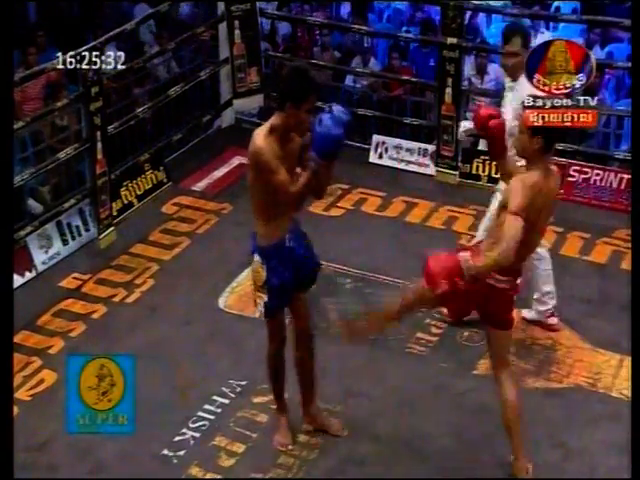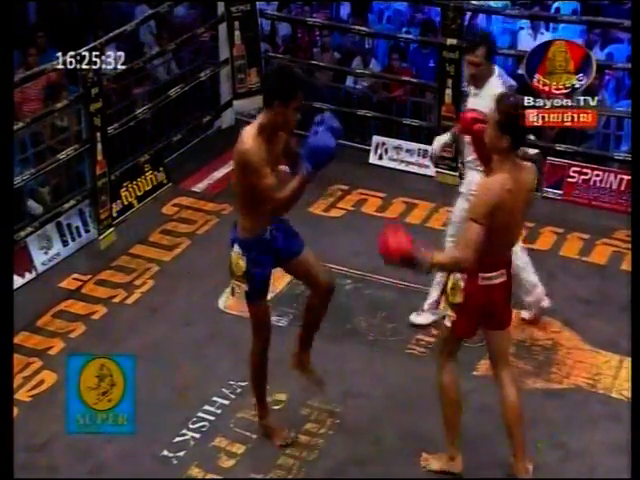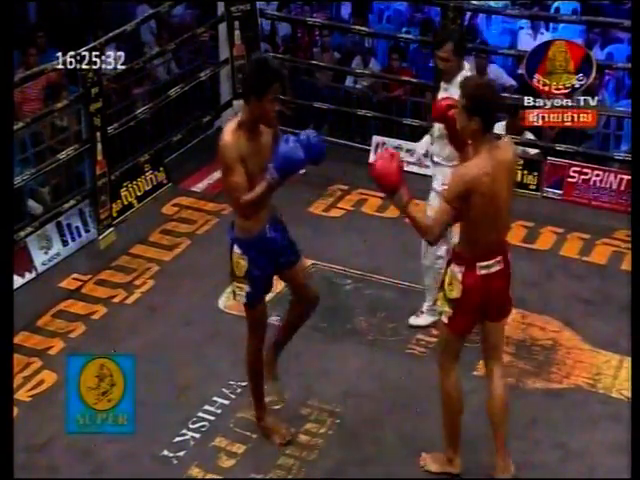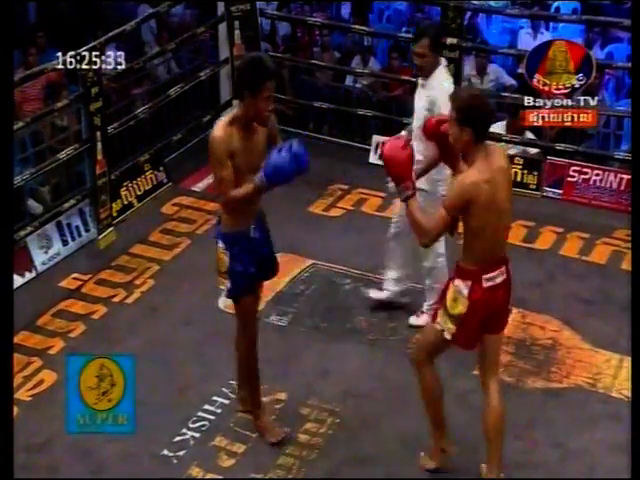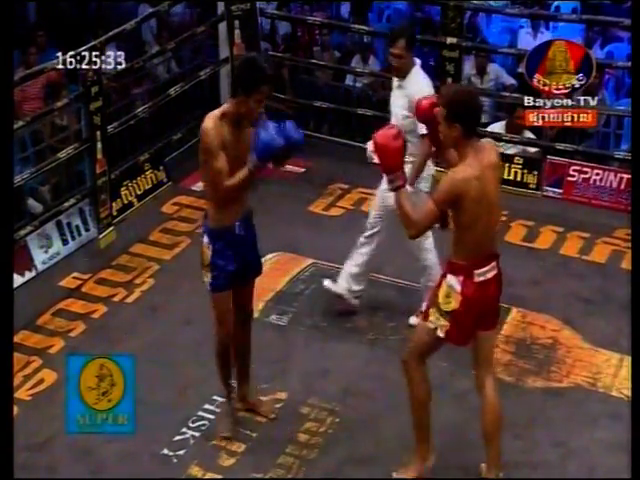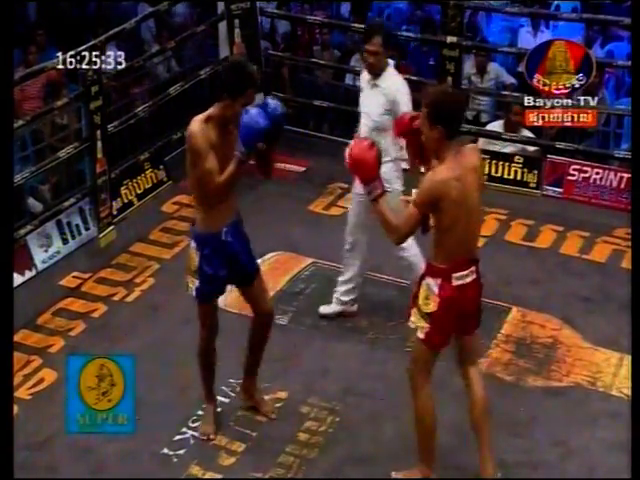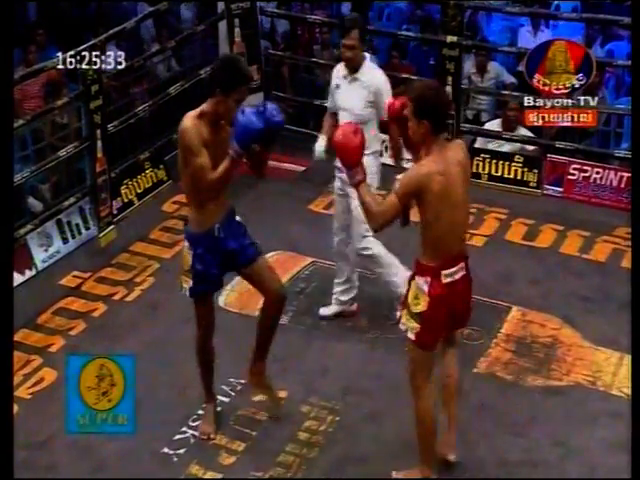
dt=0.2s
person 1, frame 1
left shoulder: (524, 183)
right shoulder: (551, 174)
left elbow: (505, 252)
left wrist: (461, 266)
right wrist: (497, 144)
left hip: (482, 283)
right hip: (507, 285)
left knee: (415, 294)
right knee: (503, 370)
left ankle: (369, 324)
person 1, frame 2
left shoulder: (490, 189)
right shoulder: (528, 173)
left elbow: (465, 258)
left wrist: (417, 255)
right wrist: (480, 147)
left hip: (471, 281)
right hip: (501, 279)
left knee: (447, 360)
right knee: (503, 370)
person 1, frame 3
left shoulder: (467, 174)
right shoulder: (507, 150)
left elbow: (432, 232)
left wrist: (399, 193)
right wrist: (454, 135)
left hip: (467, 273)
right hip: (499, 268)
left knee: (448, 363)
right knee: (494, 364)
person 1, frame 4
left shoulder: (468, 185)
right shoulder: (500, 158)
left elbow: (427, 235)
left wrist: (404, 187)
right wrist: (446, 151)
left hip: (471, 287)
right hip: (500, 279)
left knee: (420, 354)
right knee: (490, 379)
left ankle: (440, 445)
person 1, frame 5
left shoulder: (458, 178)
right shoulder: (490, 151)
left elbow: (414, 227)
left wrist: (395, 176)
right wrist: (436, 136)
left hip: (463, 282)
right hip: (490, 274)
left knee: (412, 357)
right knee: (485, 376)
person 1, frame 6
left shoulder: (437, 181)
right shoulder: (473, 156)
left elbow: (397, 232)
left wrist: (372, 186)
right wrist: (419, 146)
left hip: (442, 285)
right hip: (470, 277)
left knee: (419, 378)
right knee: (470, 368)
person 1, frame 7
left shoulder: (421, 174)
right shoulder: (460, 151)
left elbow: (378, 220)
left wrist: (355, 172)
right wrist: (410, 142)
left hip: (432, 281)
right hip: (461, 274)
left knee: (419, 380)
right knee: (448, 346)
right ankle: (449, 441)
person 2, frame 1
left shoulder: (298, 136)
right shoulder: (262, 145)
left elbow: (319, 190)
right elbow: (293, 198)
left wrist: (327, 152)
right wrist: (317, 158)
left hip: (294, 238)
right hip: (270, 249)
left knee: (305, 332)
right knee: (277, 338)
left ankle: (311, 411)
right ankle: (282, 413)
person 2, frame 2
left shoulder: (280, 133)
right shoulder: (251, 147)
left elbow: (297, 167)
right elbow: (280, 200)
left wrist: (315, 150)
right wrist: (311, 167)
left hip: (275, 227)
right hip: (251, 241)
left knee: (324, 283)
right knee: (262, 331)
left ankle: (302, 353)
right ankle: (263, 415)
person 2, frame 3
left shoulder: (269, 126)
right shoulder: (231, 142)
left elbow: (276, 165)
right elbow: (244, 205)
left wrist: (298, 155)
right wrist: (277, 175)
left hip: (273, 227)
right hip: (249, 240)
left knee: (308, 297)
right knee: (257, 329)
left ankle: (273, 356)
right ankle: (261, 414)
person 2, frame 4
left shoulder: (266, 124)
right shoulder: (222, 136)
left elbow: (275, 160)
right elbow: (229, 200)
left wrist: (289, 159)
right wrist: (263, 180)
left hip: (258, 226)
right hip: (234, 237)
left knee: (254, 319)
right knee: (248, 327)
left ankle: (245, 391)
right ankle: (257, 411)
person 2, frame 5
left shoulder: (253, 121)
right shoulder: (212, 128)
left elbow: (268, 160)
right elbow: (222, 188)
left wrist: (281, 146)
right wrist: (255, 162)
left hip: (244, 225)
right hip: (220, 233)
left knee: (245, 316)
right knee: (226, 327)
left ankle: (245, 391)
right ankle: (227, 401)
person 2, frame 6
left shoulder: (239, 123)
right shoulder: (199, 131)
left elbow: (266, 170)
right elbow: (216, 189)
left wrist: (267, 138)
right wrist: (242, 152)
left hip: (235, 230)
right hip: (208, 239)
left knee: (264, 312)
right knee: (209, 330)
left ankle: (250, 387)
right ankle: (210, 403)
person 2, frame 7
left shoulder: (232, 121)
right shoulder: (191, 127)
left elbow: (258, 170)
right elbow: (209, 186)
left wrist: (261, 139)
right wrist: (237, 150)
left hip: (229, 223)
right hip: (202, 235)
left knee: (276, 293)
right knee: (206, 328)
left ankle: (258, 369)
right ankle: (209, 404)
person 3, frame 1
left shoulder: (529, 90)
right shoulder: (512, 82)
right wrist: (476, 124)
right hip: (513, 174)
left knee: (486, 240)
right ankle: (545, 310)
person 3, frame 2
left shoulder: (495, 97)
right shoulder: (475, 86)
right wrist: (448, 136)
left hip: (482, 181)
right hip: (475, 175)
left knee: (454, 244)
left ankle: (433, 307)
right ankle: (535, 298)
person 3, frame 3
left shoulder: (464, 91)
right shoulder: (447, 81)
right wrist: (427, 140)
left hip: (452, 176)
right hip: (440, 169)
left knee: (434, 245)
right knee: (443, 237)
left ankle: (432, 308)
person 3, frame 4
left shoulder: (442, 88)
right shoulder: (424, 78)
left wrist: (412, 177)
right wrist: (405, 136)
left hip: (432, 175)
right hip: (414, 167)
left knee: (430, 243)
right knee: (398, 229)
left ankle: (433, 307)
right ankle: (393, 286)
person 3, frame 5
left shoulder: (420, 88)
right shoulder: (397, 78)
left elbow: (427, 143)
left wrist: (409, 185)
left hip: (412, 172)
left knee: (420, 241)
right knee: (372, 228)
right ankle: (349, 287)
person 3, frame 6
left shoulder: (396, 87)
right shoulder: (364, 78)
left hip: (386, 172)
left knee: (400, 240)
right knee: (353, 237)
right ankle: (345, 299)
person 3, frame 7
left shoulder: (377, 80)
right shoulder: (337, 73)
left elbow: (393, 128)
right wrist: (323, 138)
left hip: (365, 166)
right hip: (342, 165)
left knee: (363, 241)
right knee: (341, 238)
left ankle: (407, 287)
right ankle: (344, 299)
